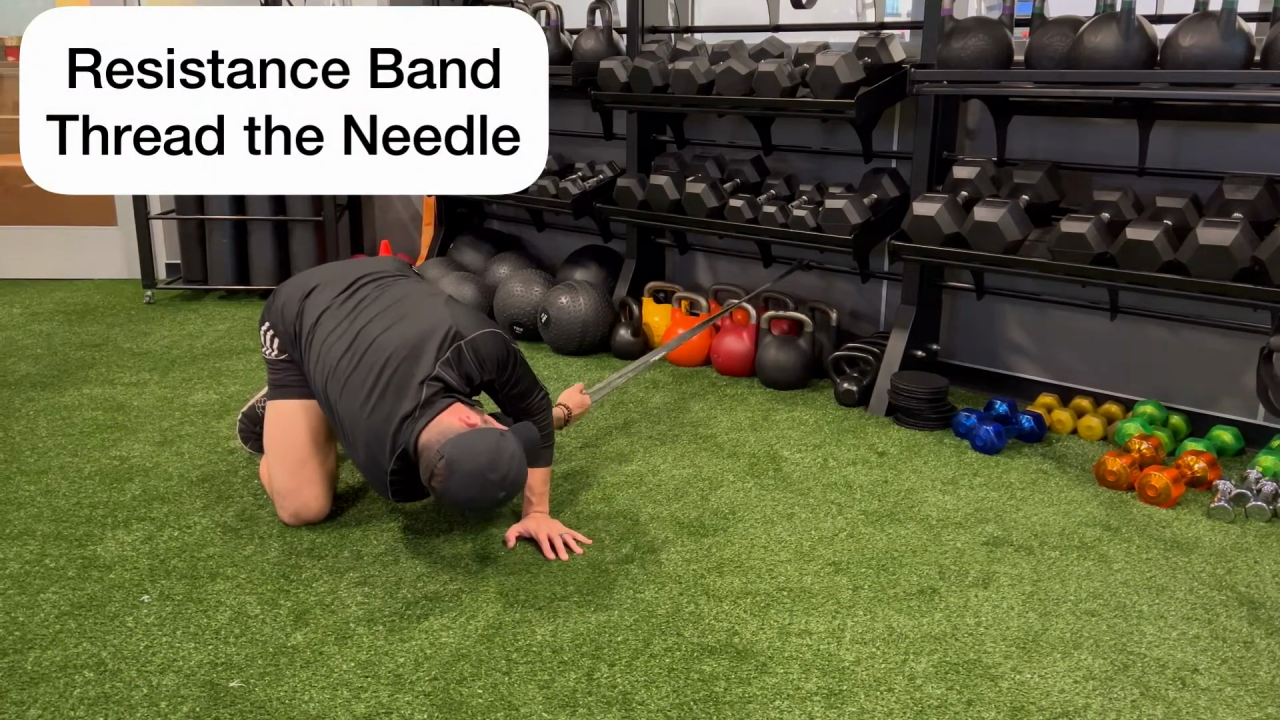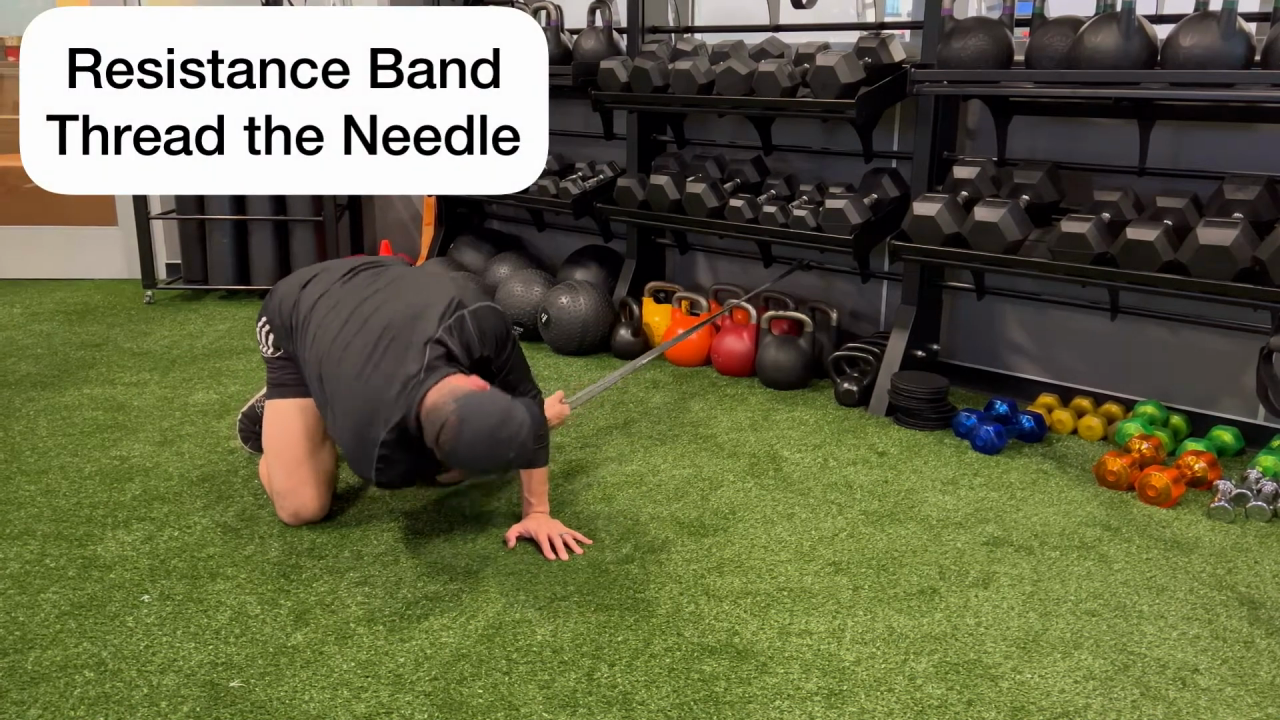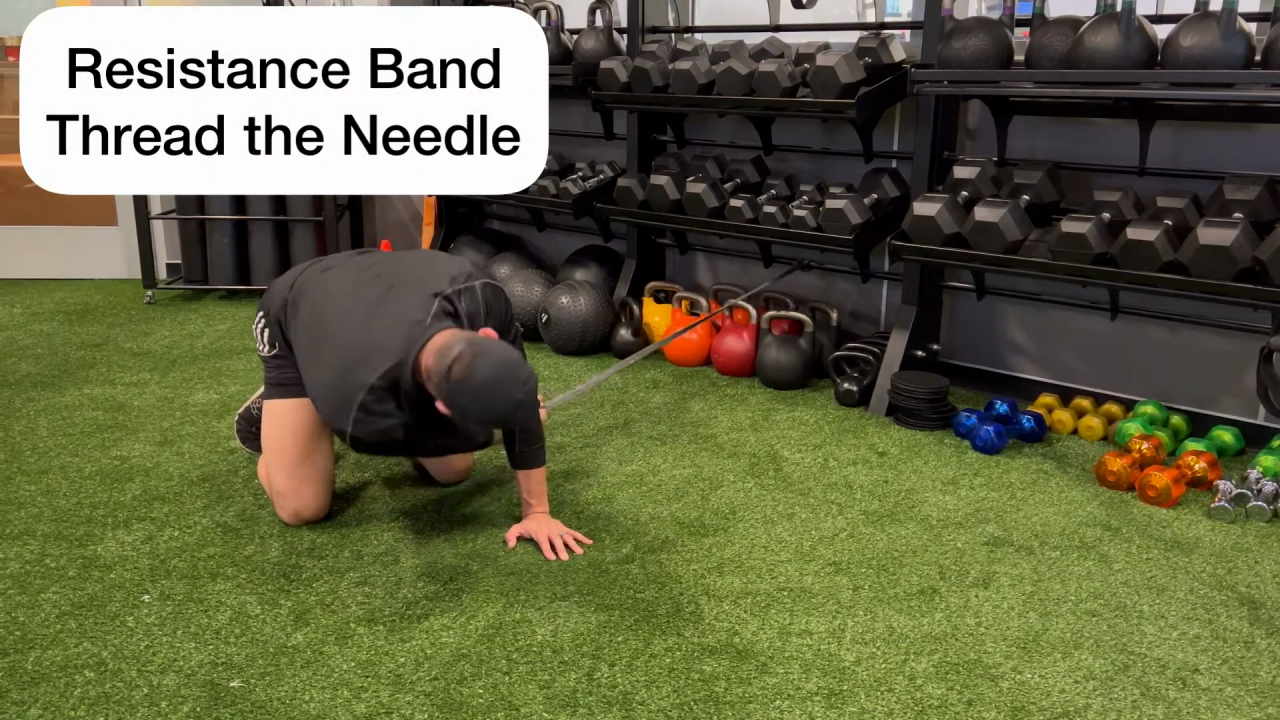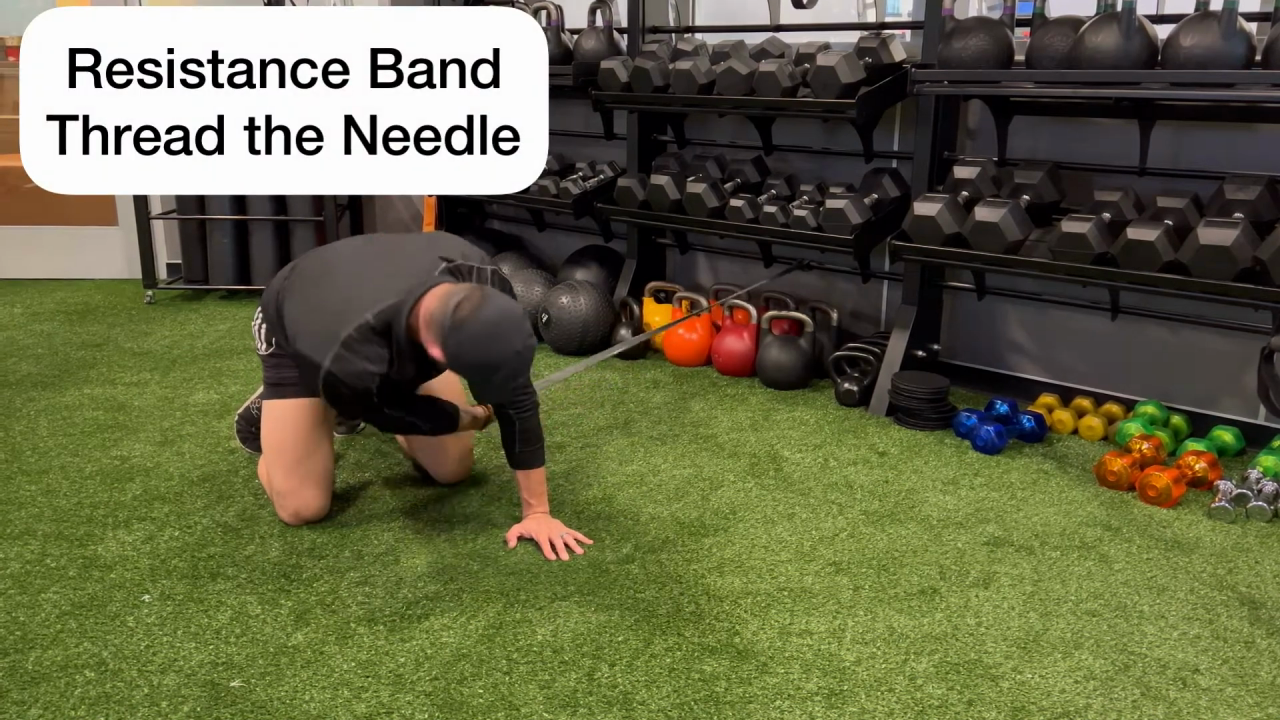
dt=0.2s
person 1, frame 1
left shoulder: (479, 344)
left elbow: (532, 408)
left wrist: (537, 512)
right wrist: (564, 413)
left knee: (466, 472)
right knee: (302, 509)
right ankle: (273, 412)
person 1, frame 2
left shoulder: (479, 319)
left elbow: (524, 402)
left wrist: (536, 511)
right wrist: (547, 418)
left knee: (455, 469)
right knee: (300, 509)
right ankle: (272, 411)
person 1, frame 3
left shoulder: (482, 297)
right shoulder: (365, 412)
left elbow: (518, 400)
right elbow: (438, 433)
left wrist: (537, 511)
right wrist: (500, 429)
left knee: (453, 470)
right knee: (301, 509)
right ankle: (270, 411)
person 1, frame 4
left shoulder: (483, 285)
right shoulder: (346, 357)
left elbow: (516, 394)
right elbow: (407, 413)
left wrist: (537, 512)
right wrist: (480, 415)
right hip: (299, 340)
left knee: (454, 470)
right knee: (302, 507)
left ankle: (356, 405)
right ankle: (270, 412)
